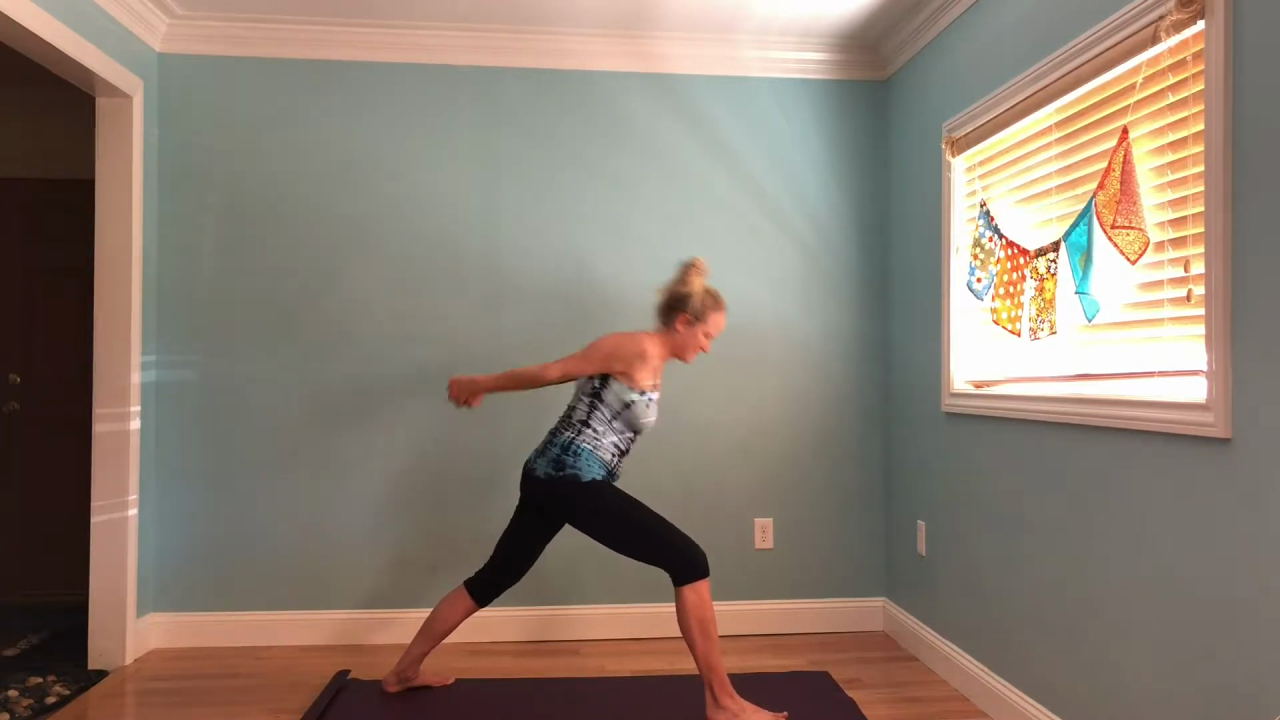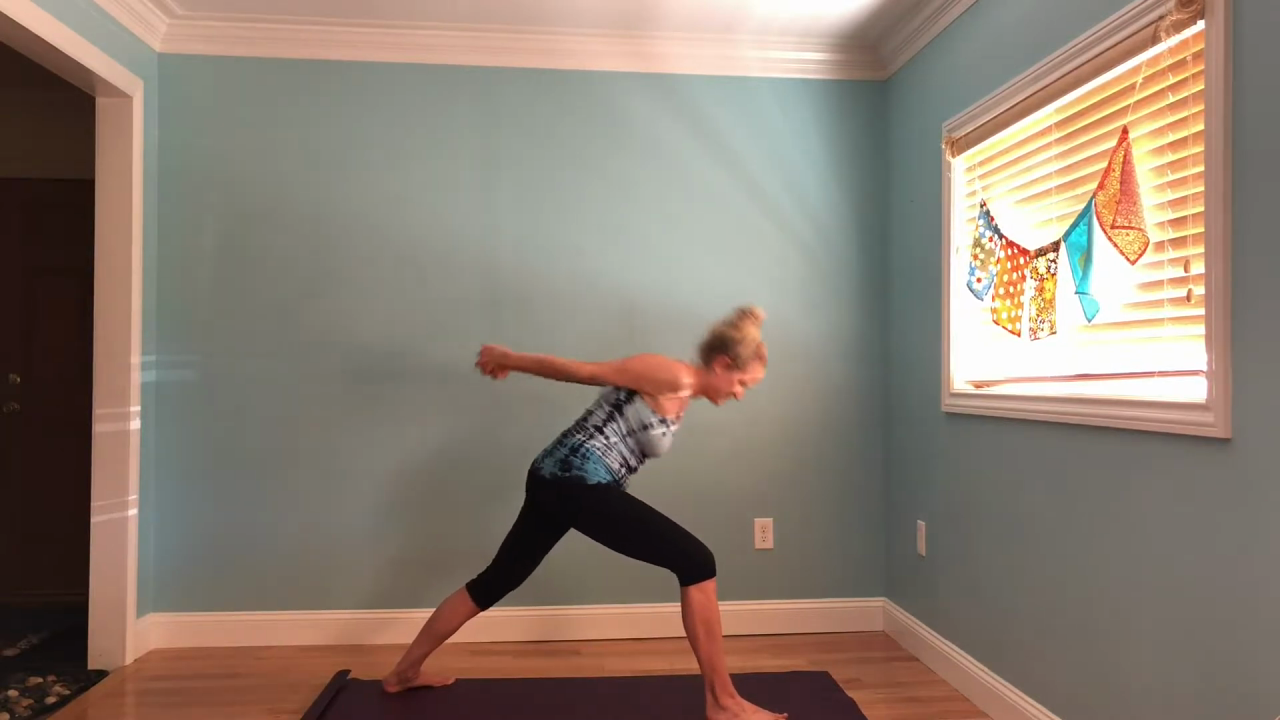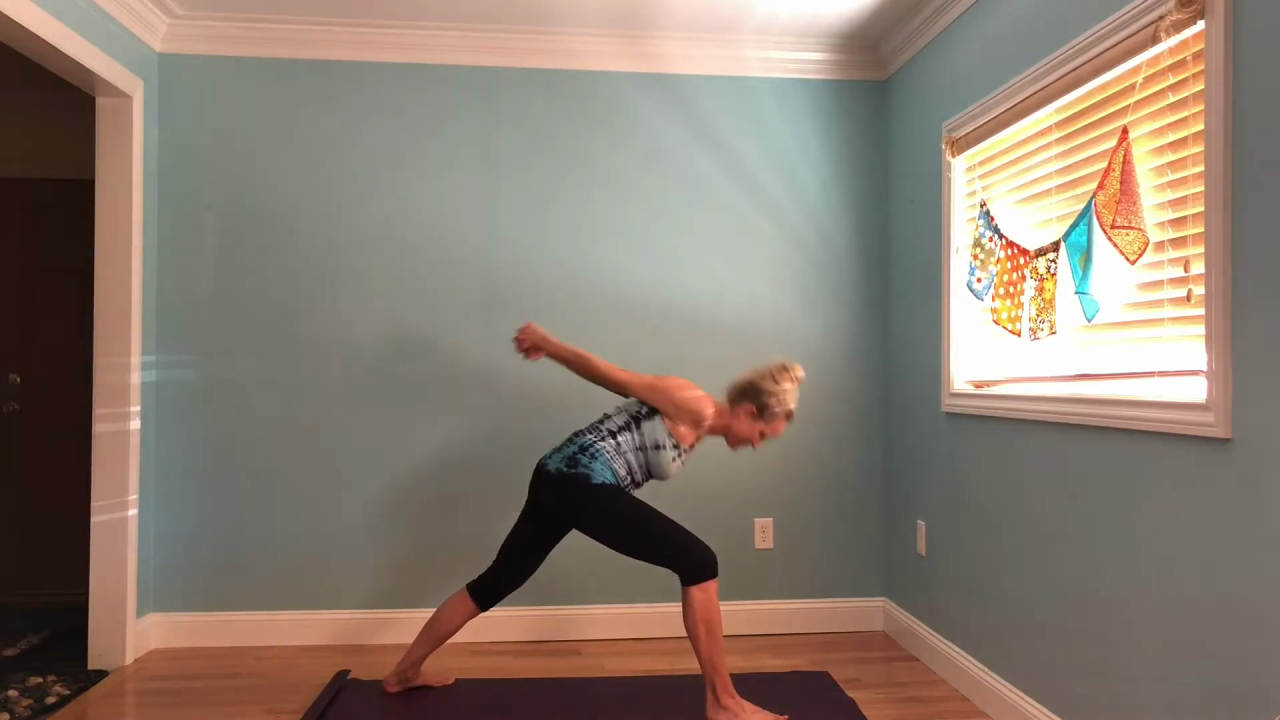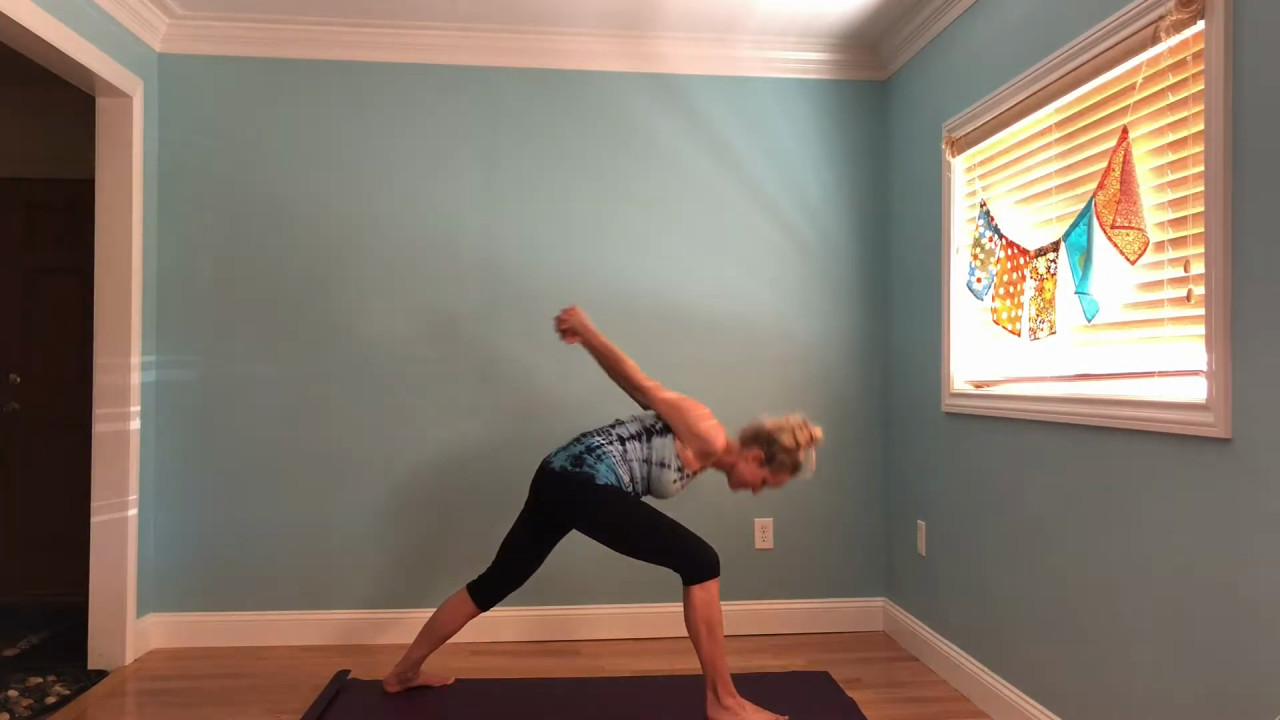
dt=0.2s
person 1, frame 1
left shoulder: (651, 362)
right shoulder: (640, 349)
left elbow: (558, 373)
right elbow: (551, 372)
right wrist: (483, 385)
left hip: (553, 476)
right hip: (573, 478)
left knee: (493, 578)
right knee: (689, 562)
left ankle: (403, 670)
person 1, frame 2
left shoulder: (680, 391)
right shoulder: (673, 377)
left elbow: (588, 374)
right elbow: (585, 371)
right wrist: (511, 360)
left hip: (558, 480)
right hip: (577, 482)
left knee: (496, 581)
right knee: (695, 563)
left ankle: (404, 671)
person 1, frame 3
left shoulder: (698, 422)
right shoulder: (697, 409)
left elbow: (612, 379)
right elbow: (616, 377)
right wrist: (550, 344)
left hip: (561, 478)
right hip: (581, 482)
left knee: (496, 581)
right knee: (698, 564)
left ankle: (403, 671)
person 1, frame 4
left shoulder: (704, 448)
right shoulder: (711, 440)
left elbow: (639, 388)
right elbow: (642, 386)
left wrist: (585, 335)
right wrist: (587, 332)
left hip: (562, 478)
right hip: (584, 482)
left knee: (496, 581)
right knee: (700, 563)
left ankle: (405, 671)
